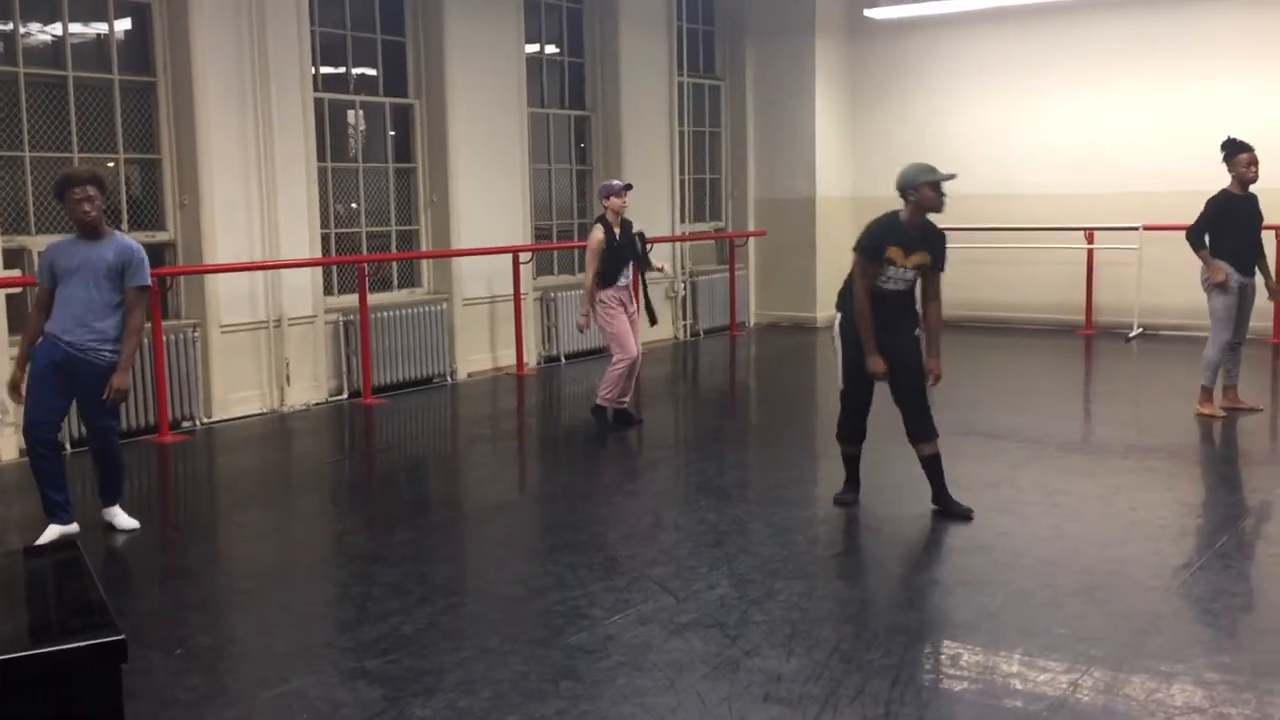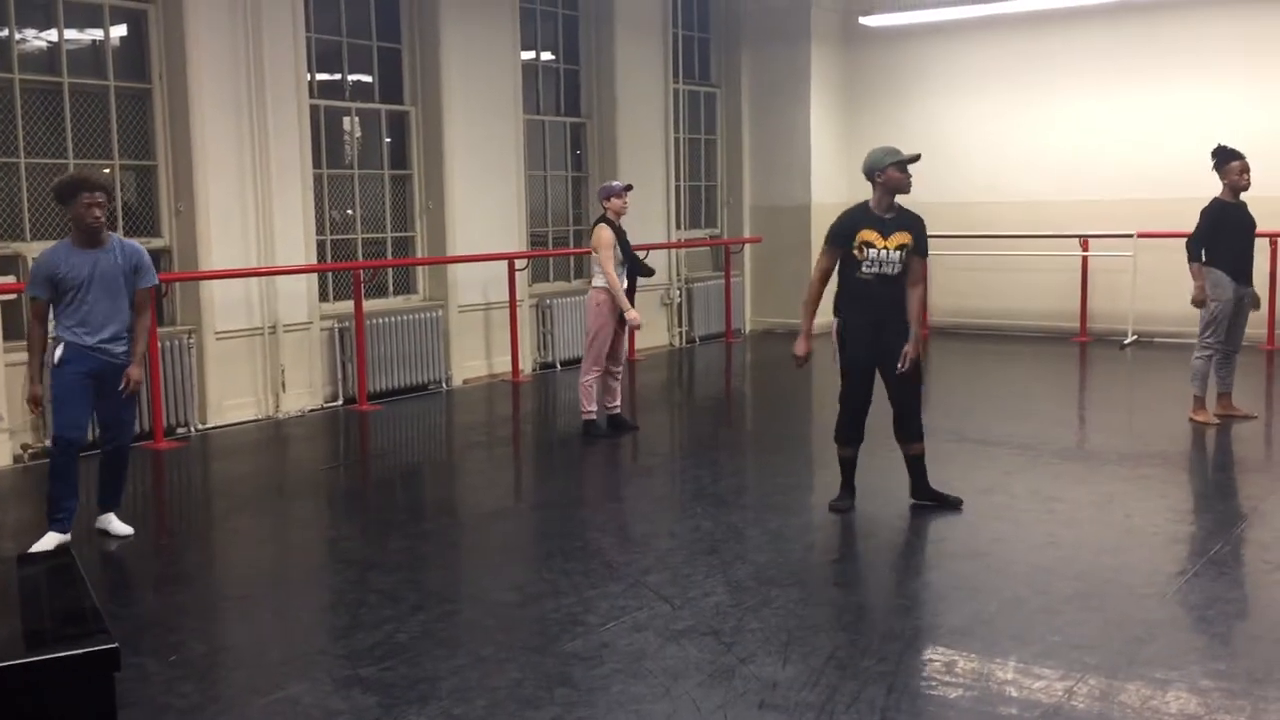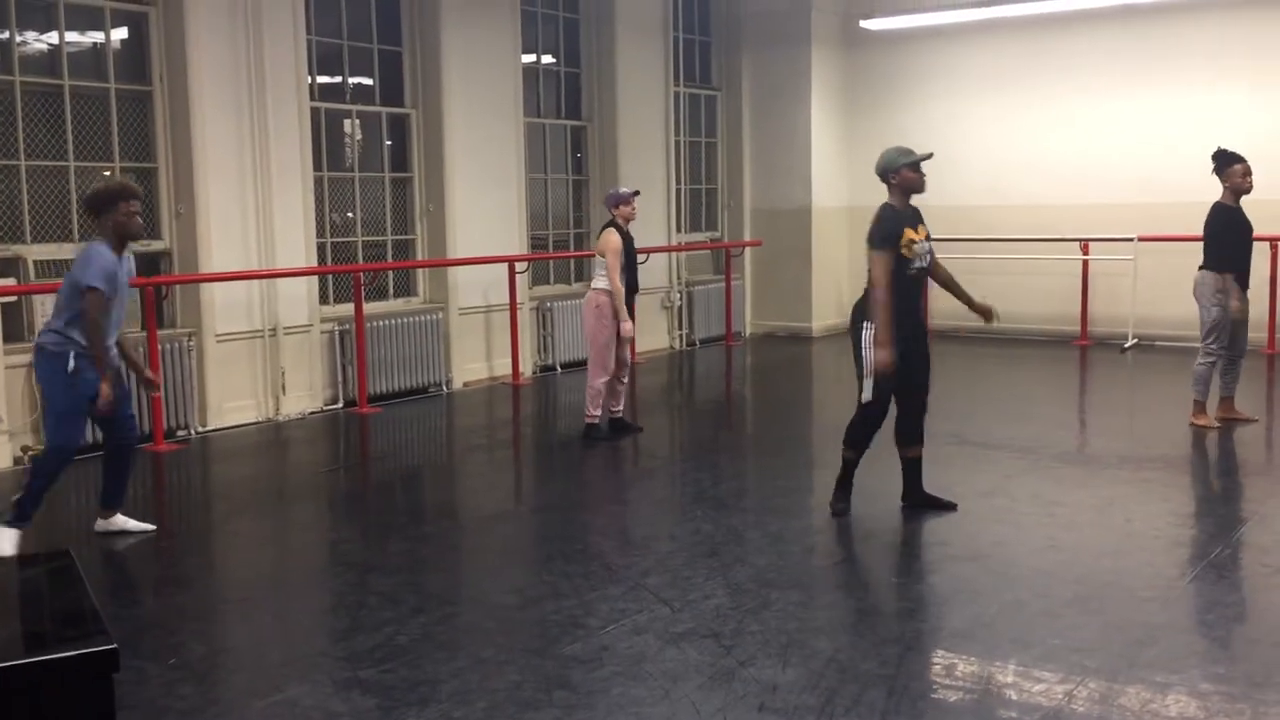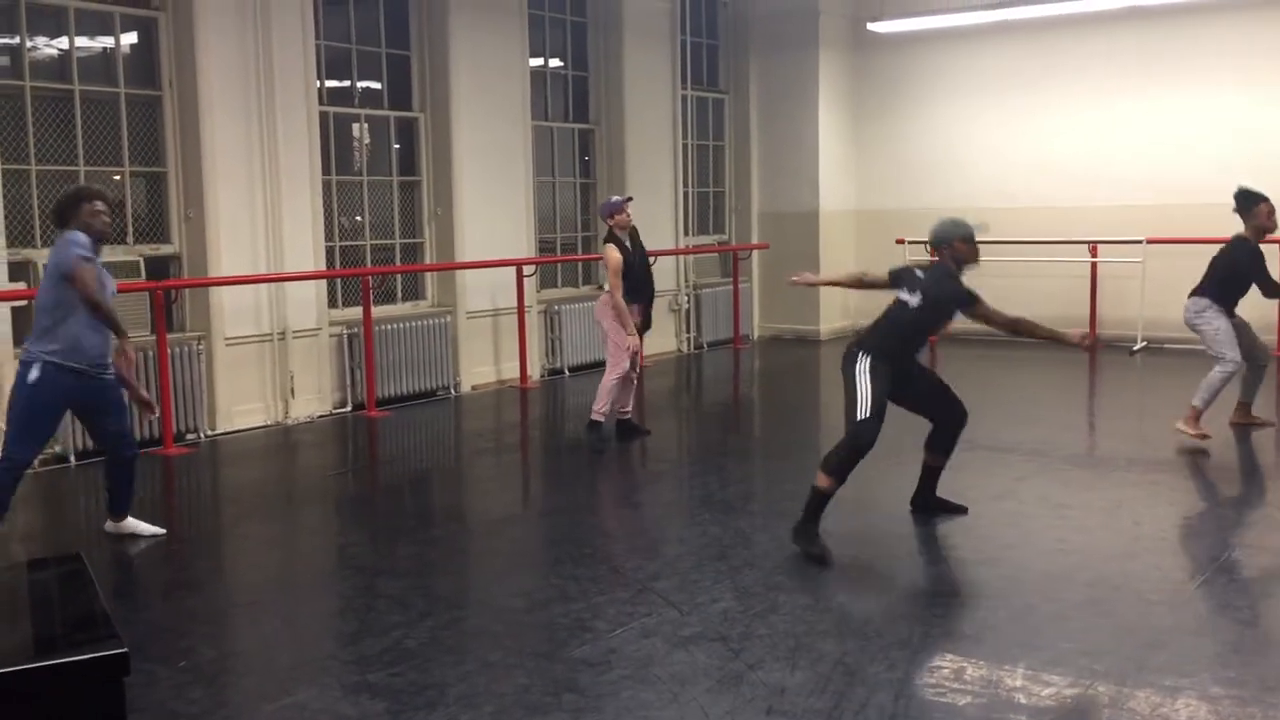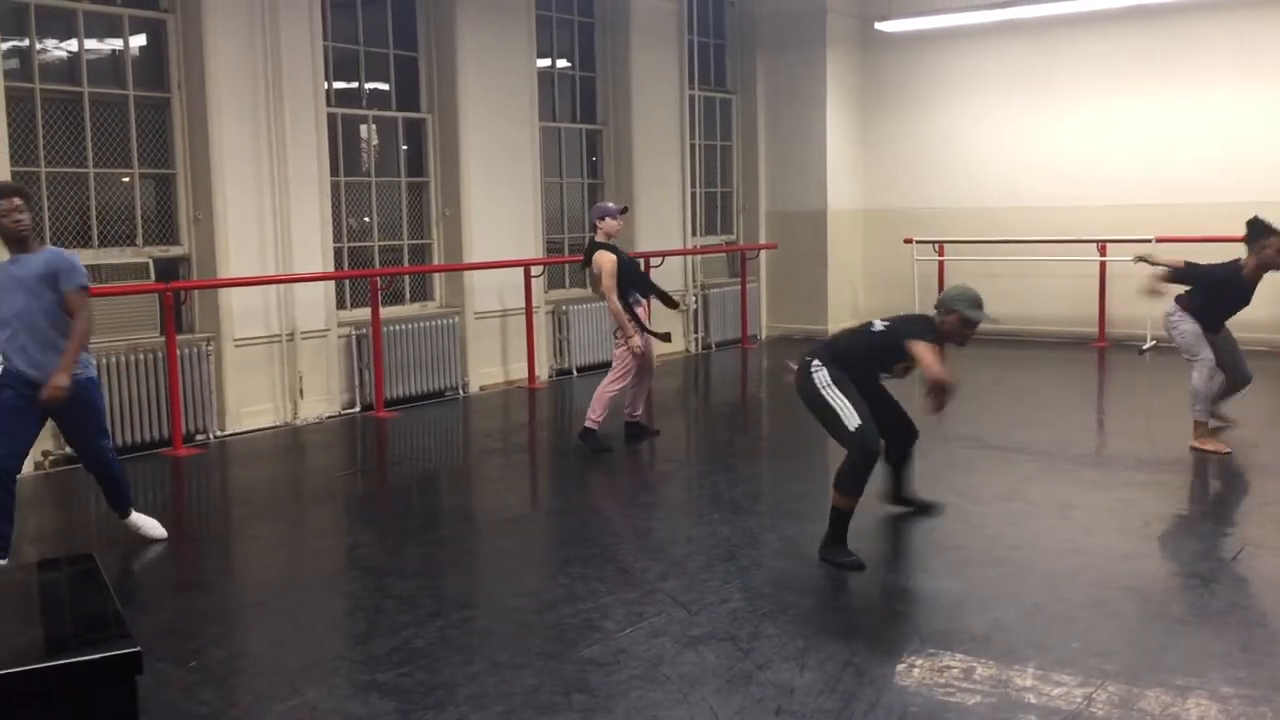
dt=0.3s
person 1, frame 1
left shoulder: (128, 251)
right shoulder: (55, 253)
left elbow: (135, 314)
right elbow: (40, 310)
left wrist: (123, 369)
right wrist: (19, 366)
left hip: (100, 360)
right hip: (53, 353)
left knee: (104, 439)
right knee: (38, 435)
left ankle: (112, 505)
right ankle: (60, 519)
person 1, frame 2
left shoulder: (133, 254)
right shoulder: (50, 261)
left elbow: (142, 312)
right elbow: (38, 321)
left wrist: (136, 362)
right wrist: (35, 378)
left hip: (118, 360)
right hip: (73, 356)
left knee: (118, 441)
right knee: (68, 439)
left ankle: (107, 513)
right ankle: (59, 527)
person 1, frame 3
left shoulder: (121, 260)
right shoulder: (100, 258)
right elbow: (93, 321)
left wrist: (138, 367)
right wrist: (106, 379)
left hip: (99, 360)
right hip: (65, 358)
left knee: (125, 436)
right knee: (62, 446)
left ankle: (109, 514)
person 1, frame 4
left shoulder: (104, 278)
right shoulder: (73, 243)
right elbow: (91, 293)
left wrist: (133, 386)
right wrist: (125, 341)
left hip: (94, 376)
right hip: (46, 370)
left knee: (124, 446)
left ankle: (119, 518)
person 1, frame 5
left shoulder: (61, 261)
left elbow: (82, 318)
left wrist: (64, 372)
left hip: (72, 380)
left knee: (99, 457)
left ankle: (127, 513)
person 2, frame 1
left shoulder: (933, 239)
right shoulder: (879, 231)
left elbow: (931, 298)
right elbow: (860, 293)
left wrist: (933, 354)
right wrist: (871, 353)
left hip: (901, 321)
right hip: (856, 319)
left knee: (916, 404)
right knee: (855, 404)
left ankle: (940, 493)
right ankle: (851, 482)
person 2, frame 2
left shoulder: (913, 224)
right shoulder: (850, 222)
left elbow: (915, 285)
right elbow: (820, 278)
left wrist: (914, 338)
right wrist: (805, 335)
left hip: (897, 328)
right hip: (854, 326)
left knee: (908, 405)
right knee: (854, 407)
left ankle: (920, 485)
right ankle: (847, 487)
person 2, frame 3
left shoulder: (913, 215)
right shoulder: (887, 222)
left elbow: (932, 267)
right elbow: (880, 285)
left wrist: (973, 304)
right wrist: (882, 344)
left hip: (911, 326)
right hip: (878, 327)
left knee: (913, 408)
right knee: (873, 410)
left ankle: (913, 491)
right ankle: (844, 486)
person 2, frame 4
left shoulder: (921, 274)
right shoulder: (952, 290)
left elbow: (865, 279)
right elbow: (1010, 323)
left wrist: (819, 279)
right wrist: (1067, 338)
left hip: (897, 363)
right hip: (868, 360)
left knee: (953, 415)
right knee: (861, 436)
left ankle: (924, 497)
right ankle: (807, 525)
person 2, frame 5
left shoulder: (922, 331)
right shoulder: (920, 330)
right elbow: (938, 378)
right wrist: (939, 398)
left hip: (856, 374)
right hip: (823, 371)
left knee: (904, 433)
right knee: (866, 446)
left ankle: (899, 492)
right ankle: (833, 543)
person 3, frame 1
left shoulder: (1252, 200)
right shoulder: (1221, 201)
left elbow: (1255, 243)
right elbow: (1194, 234)
right wrist: (1213, 269)
left hip: (1246, 277)
right hip: (1225, 276)
left knee: (1236, 339)
right knee: (1221, 337)
left ankle: (1230, 395)
right ankle: (1205, 399)
person 3, frame 2
left shoulder: (1242, 207)
right shoulder: (1215, 209)
right elbow: (1194, 246)
left wrist: (1251, 288)
right wrist: (1199, 285)
left hip: (1240, 284)
right hip: (1219, 282)
left knee: (1231, 347)
right knee: (1209, 345)
left ankle: (1224, 403)
right ankle: (1198, 407)
person 3, frame 3
left shoulder: (1236, 211)
right shoulder: (1220, 214)
right elbow: (1221, 258)
left wrist: (1239, 294)
right wrist: (1233, 296)
left hip: (1235, 288)
right hip: (1216, 285)
left knee: (1236, 351)
right knee: (1212, 350)
left ankle: (1226, 407)
right ankle: (1198, 411)
person 3, frame 4
left shoulder: (1245, 246)
right shoulder: (1247, 250)
left hip: (1221, 309)
right hip: (1205, 308)
right knee: (1232, 360)
left ankle: (1241, 412)
right ankle: (1190, 419)
person 3, frame 5
left shoulder: (1251, 275)
right shoulder: (1229, 274)
right elbow: (1193, 271)
right wrist: (1158, 279)
left hip: (1212, 325)
right hip: (1183, 316)
left knee: (1241, 376)
right knee: (1206, 363)
left ankle: (1208, 404)
right ankle: (1201, 434)
person 4, frame 1
left shoulder: (629, 228)
right shoulder: (599, 235)
left elbow: (640, 257)
right elbow: (589, 276)
left wrist: (657, 266)
right wrist: (585, 312)
left hip: (627, 295)
right hip: (606, 298)
left knee: (634, 356)
right knee: (627, 354)
left ankle: (620, 408)
right ankle: (602, 404)
person 4, frame 2
left shoulder: (617, 230)
right shoulder: (604, 232)
right elbow: (609, 275)
right wrist: (628, 309)
left hip: (615, 299)
right hip: (603, 299)
left knee: (615, 362)
right knee: (594, 364)
left ankle: (614, 415)
right ankle: (589, 420)
person 4, frame 3
left shoulder: (624, 235)
right shoulder: (612, 237)
right elbow: (614, 281)
left wrist: (625, 314)
right wrist: (626, 319)
left hip: (615, 302)
right hip: (601, 302)
left knee: (622, 364)
right knee: (602, 367)
left ankle: (616, 418)
right ankle: (592, 423)
person 4, frame 4
left shoulder: (631, 233)
right shoulder: (613, 252)
right elbow: (616, 296)
right wrist: (630, 331)
left hip: (634, 305)
right hip: (615, 309)
left knee: (632, 367)
right knee: (618, 366)
left ankle: (624, 419)
right ankle: (596, 422)
person 4, frame 5
left shoulder: (604, 249)
right shoulder: (606, 257)
left elbow: (596, 288)
right elbow: (612, 300)
right wrist: (630, 334)
left hip: (638, 313)
right hip: (628, 317)
left knee: (645, 370)
right knee: (620, 375)
left ankle: (633, 422)
right ankle: (589, 428)
